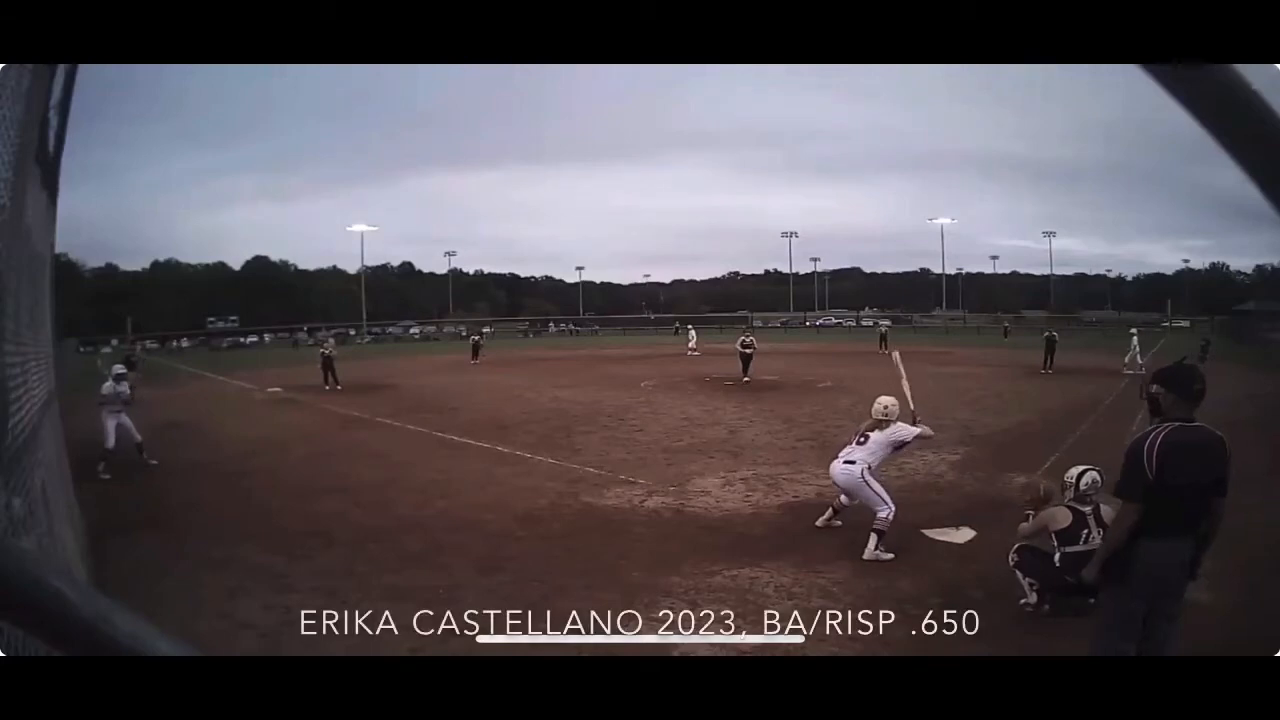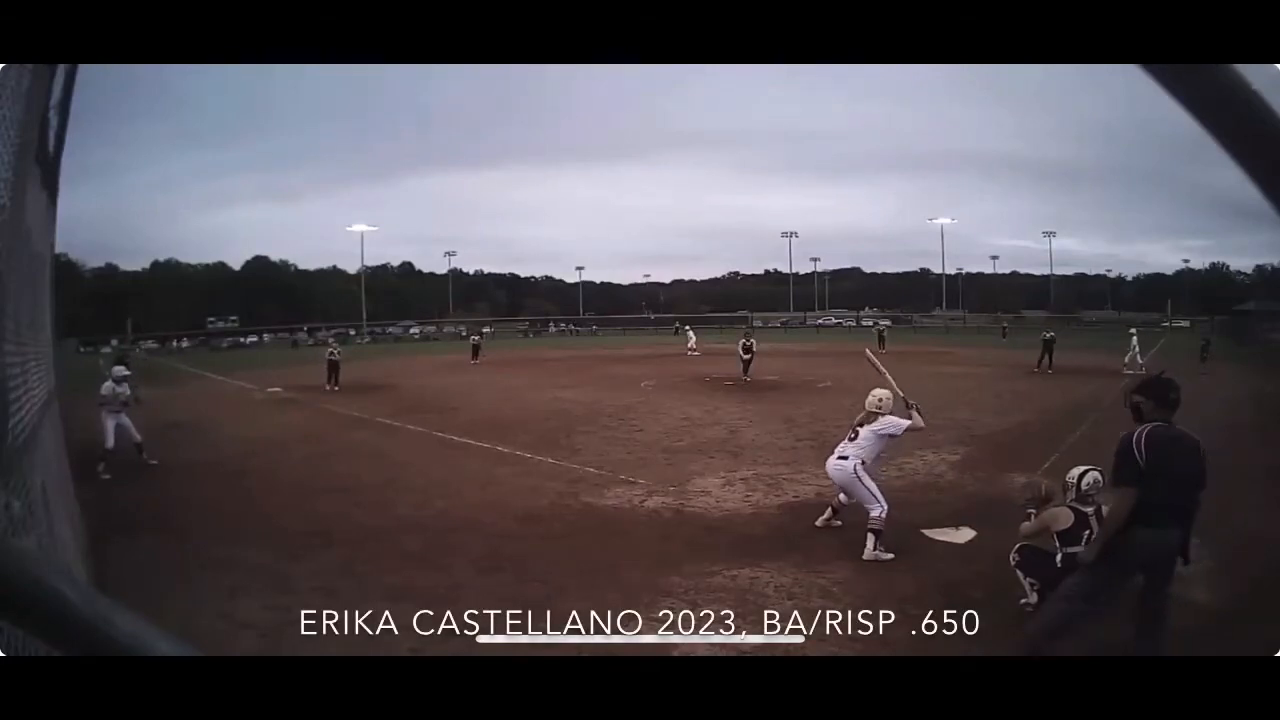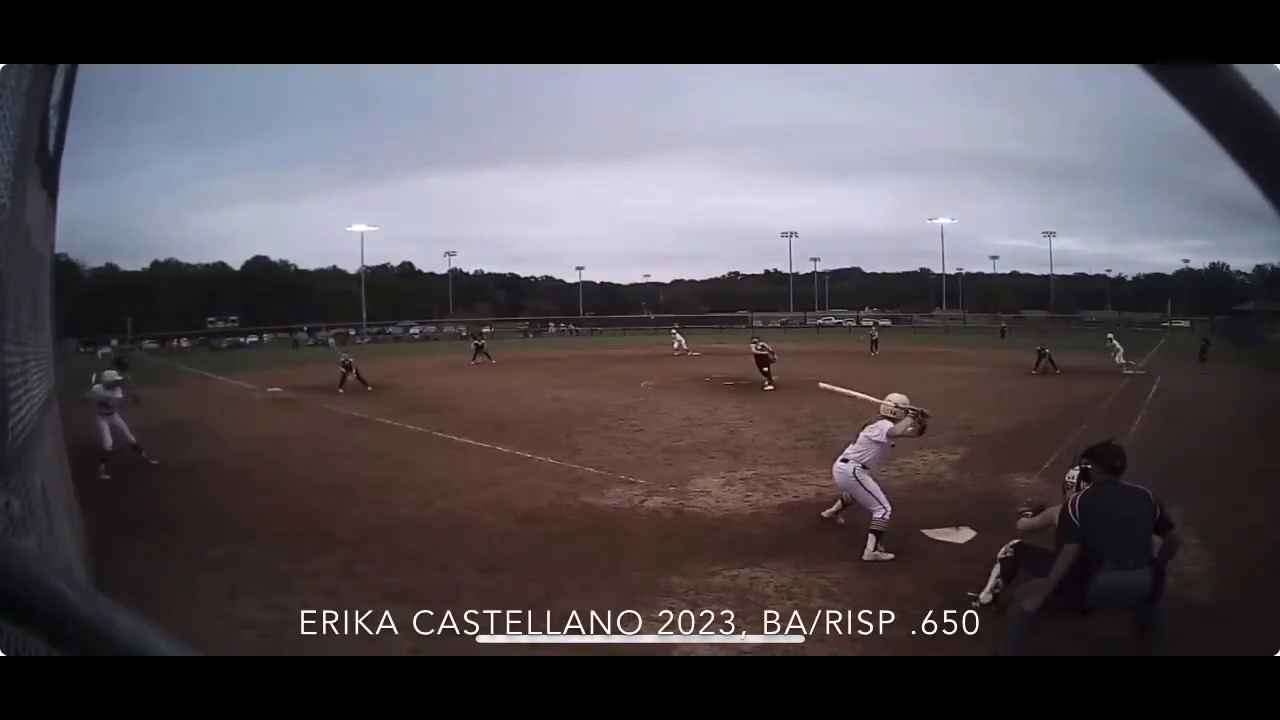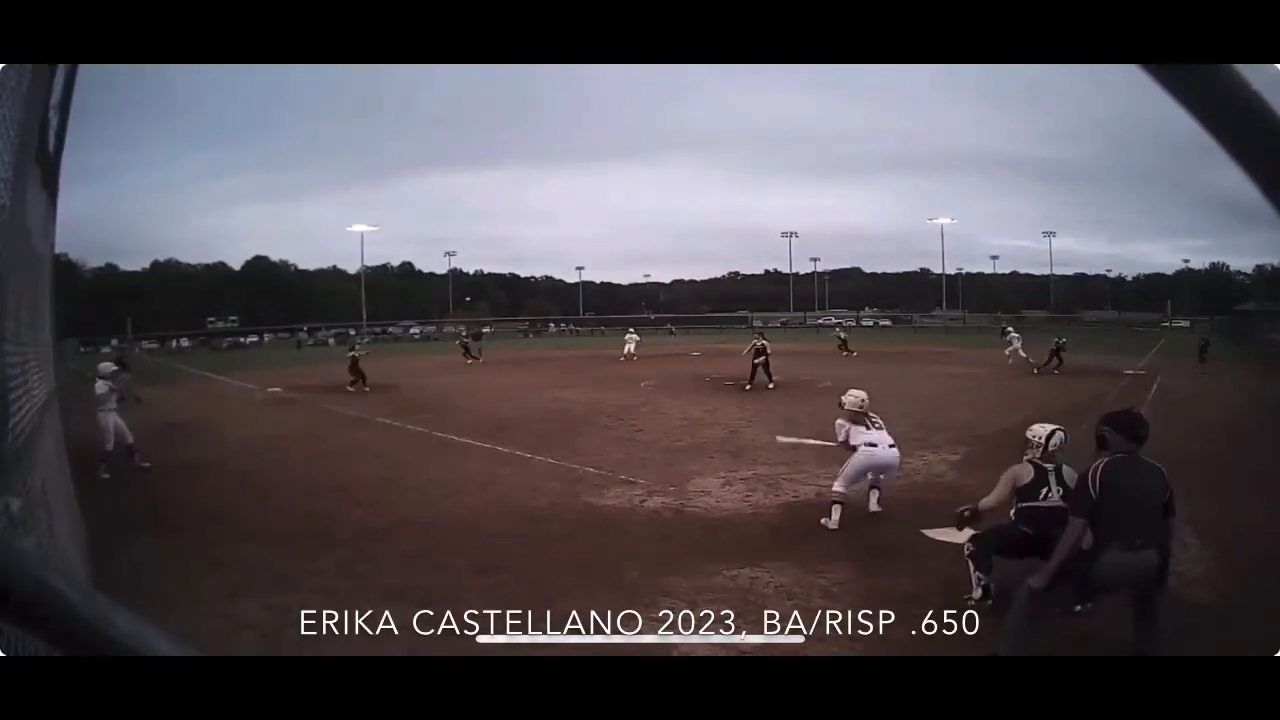
dt=1s
person 1, frame 1
left shoulder: (1149, 444)
right shoulder: (1217, 444)
left elbow: (1129, 515)
right elbow: (1216, 511)
left wrist: (1097, 563)
right wrist: (1197, 553)
left hip: (1139, 553)
right hip: (1182, 553)
left knee: (1117, 635)
right knee: (1160, 634)
person 1, frame 2
left shoulder: (1136, 440)
right shoulder: (1193, 445)
left elbow: (1124, 503)
right elbow: (1194, 501)
left wrist: (1095, 547)
left hip: (1134, 536)
right hip: (1171, 538)
left knee: (1073, 597)
right knee: (1155, 604)
left ankle: (1033, 647)
person 1, frame 3
left shoulder: (1079, 502)
right shoulder: (1145, 497)
left elbow: (1069, 555)
right elbow: (1172, 539)
left wrist: (1039, 597)
left hip: (1100, 585)
right hip: (1143, 585)
left knee: (1029, 595)
left ankle: (1011, 652)
right ankle: (1151, 648)
person 1, frame 4
left shoulder: (1099, 472)
right shoulder: (1159, 474)
left elbow: (1076, 530)
right elbow: (1167, 526)
left wrist: (1045, 574)
left hip: (1108, 563)
right hip: (1151, 563)
left knee: (1033, 589)
right knee: (1148, 602)
left ankle: (1008, 651)
